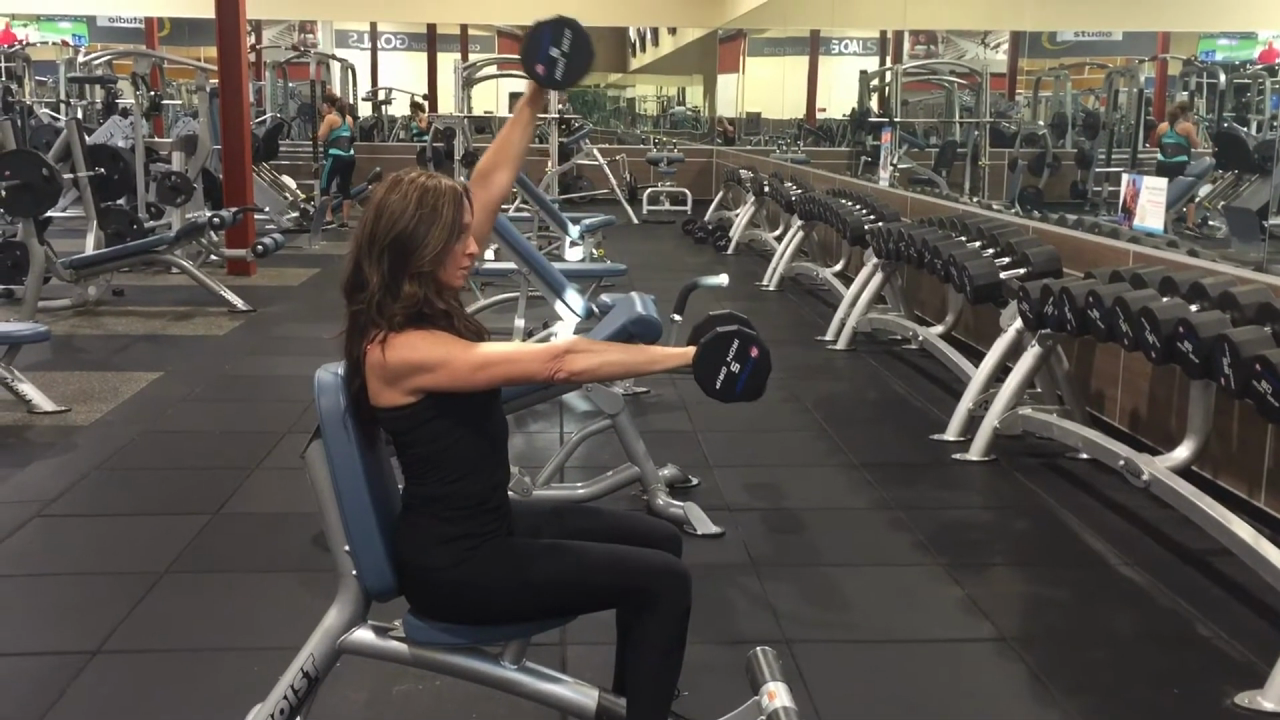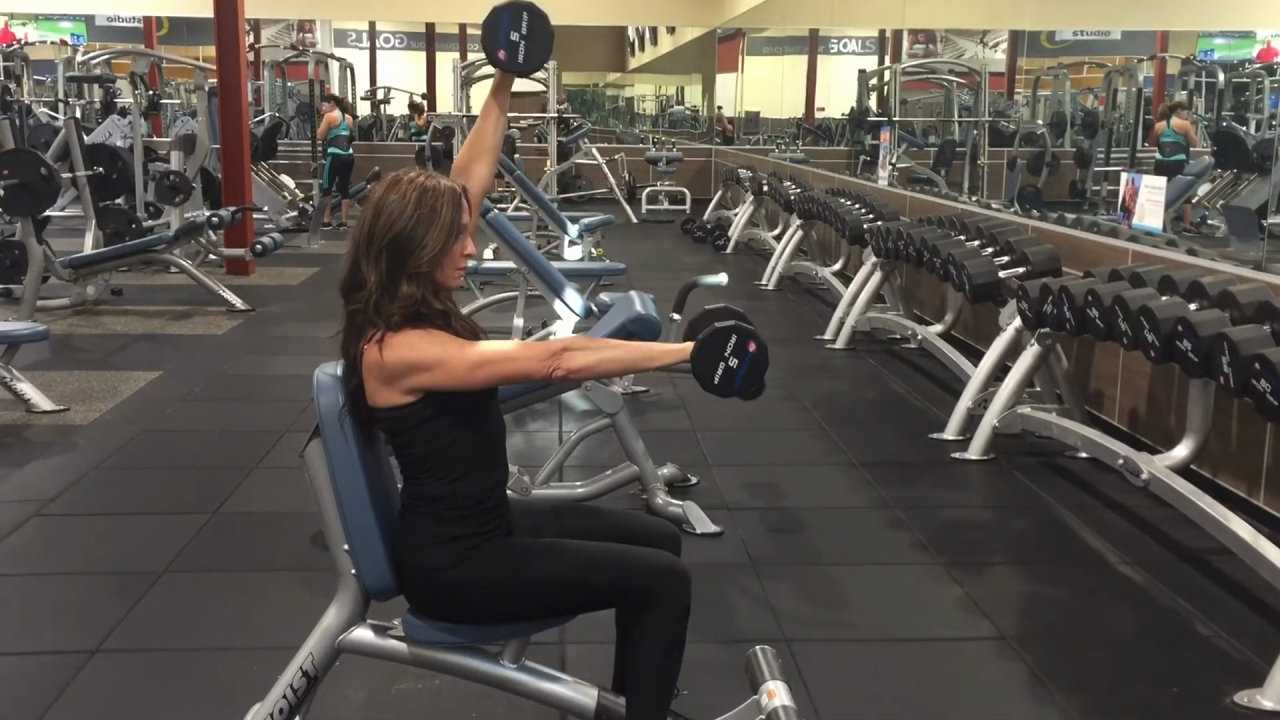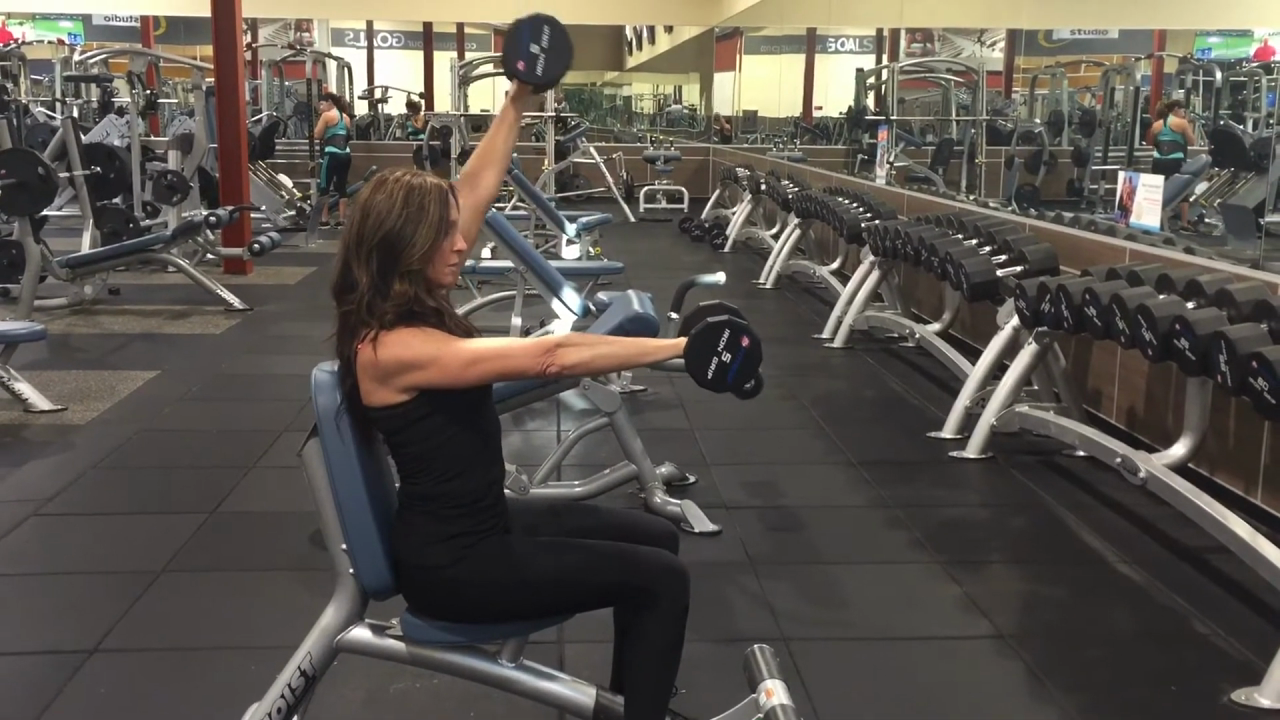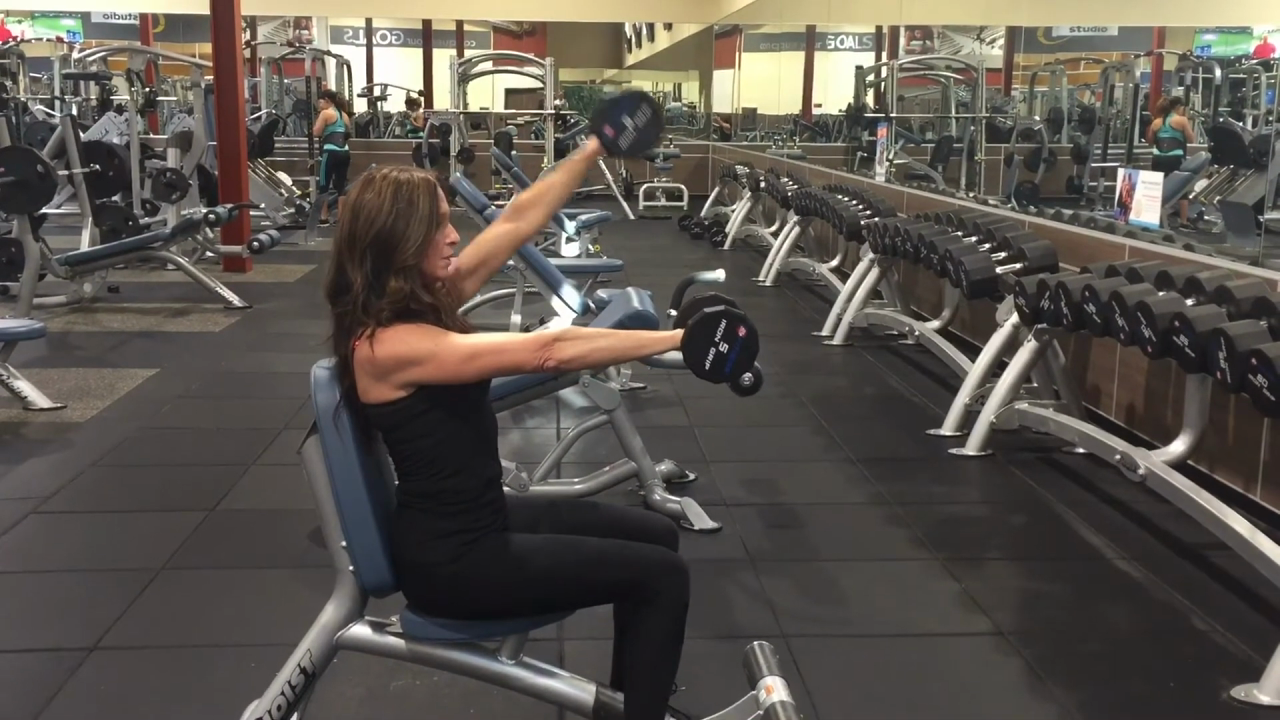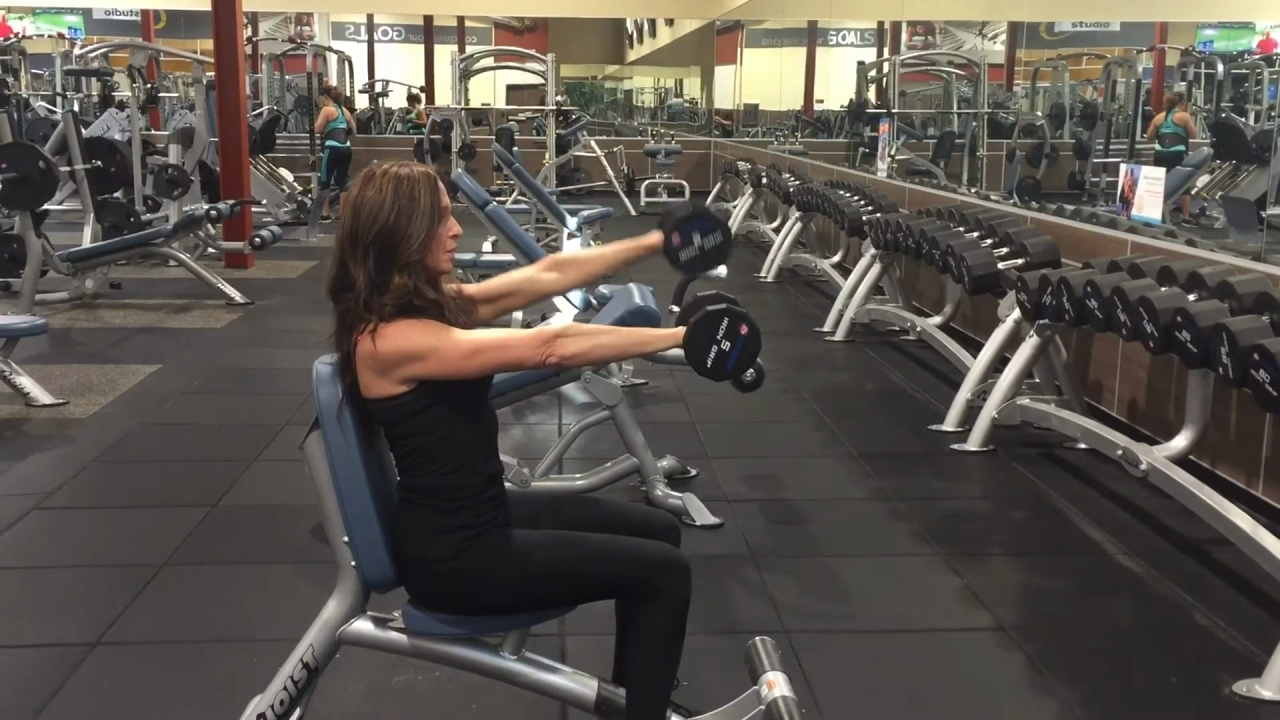
dt=0.3s
person 1, frame 1
left shoulder: (424, 308)
right shoulder: (399, 350)
left elbow: (491, 186)
right elbow: (557, 362)
left wrist: (533, 100)
right wrist: (688, 355)
left hip: (483, 524)
right hip: (453, 563)
left knee: (658, 541)
right knee: (663, 581)
person 1, frame 2
left shoulder: (416, 307)
right shoulder: (397, 349)
left elbow: (472, 180)
right elbow: (553, 360)
left wrist: (501, 90)
right wrist: (686, 351)
left hip: (483, 522)
right hip: (454, 561)
left knee: (658, 541)
right knee: (664, 581)
person 1, frame 3
left shoulder: (412, 308)
right shoulder: (391, 348)
left elbow: (478, 187)
right elbow: (548, 356)
left wrist: (516, 99)
right wrist: (681, 345)
left hip: (481, 521)
right hip: (451, 560)
left knee: (655, 539)
right knee: (662, 578)
person 1, frame 4
left shoulder: (425, 299)
right shoulder: (387, 344)
left elbow: (518, 222)
right elbow: (546, 352)
left wrist: (592, 152)
right wrist: (676, 339)
left hip: (480, 518)
right hip: (451, 558)
left knee: (655, 536)
right knee: (662, 576)
person 1, frame 5
left shoulder: (432, 302)
right shoulder: (389, 340)
left elbow: (547, 275)
right elbow: (550, 348)
left wrist: (653, 241)
right wrist: (679, 335)
left hip: (482, 514)
right hip: (452, 553)
left knee: (657, 531)
right knee: (664, 572)
